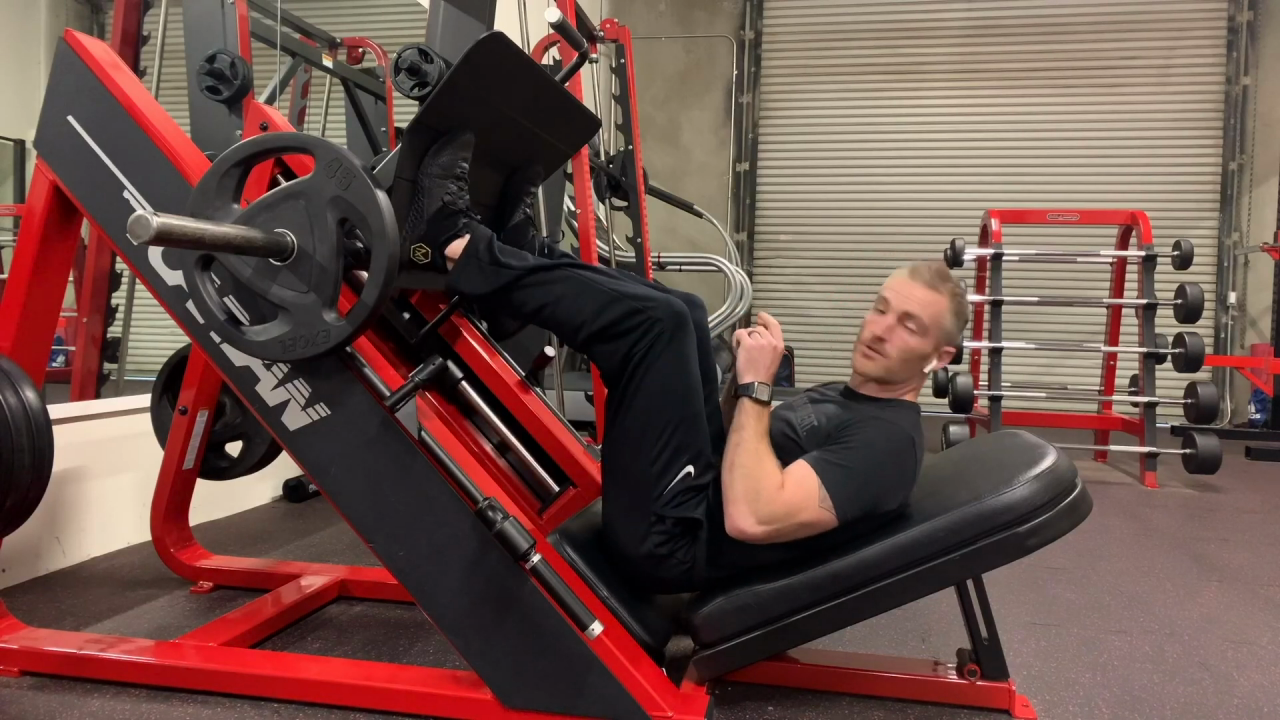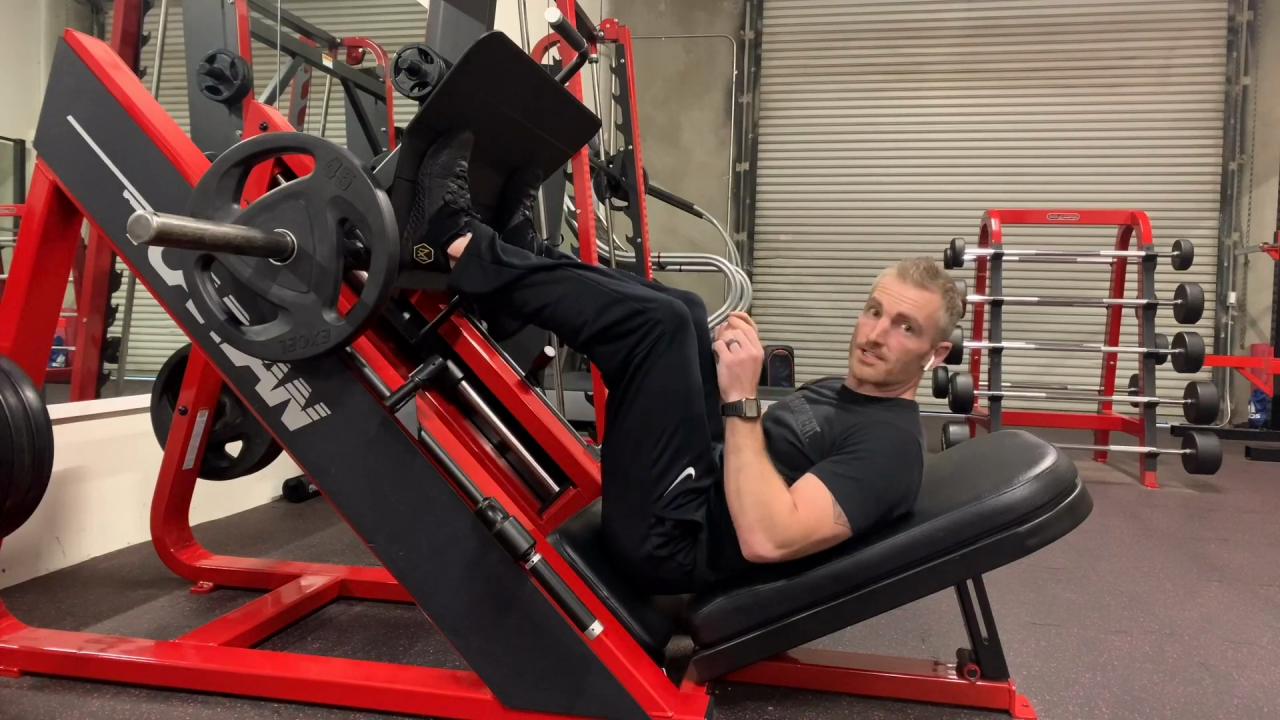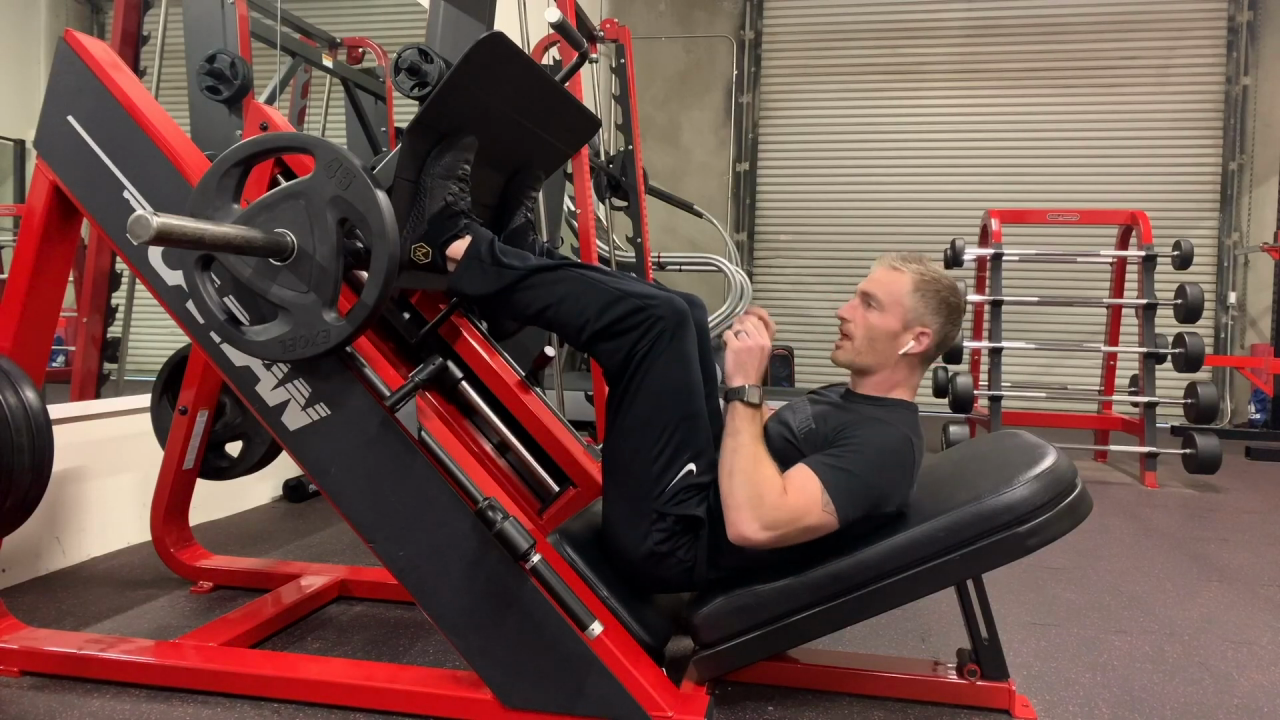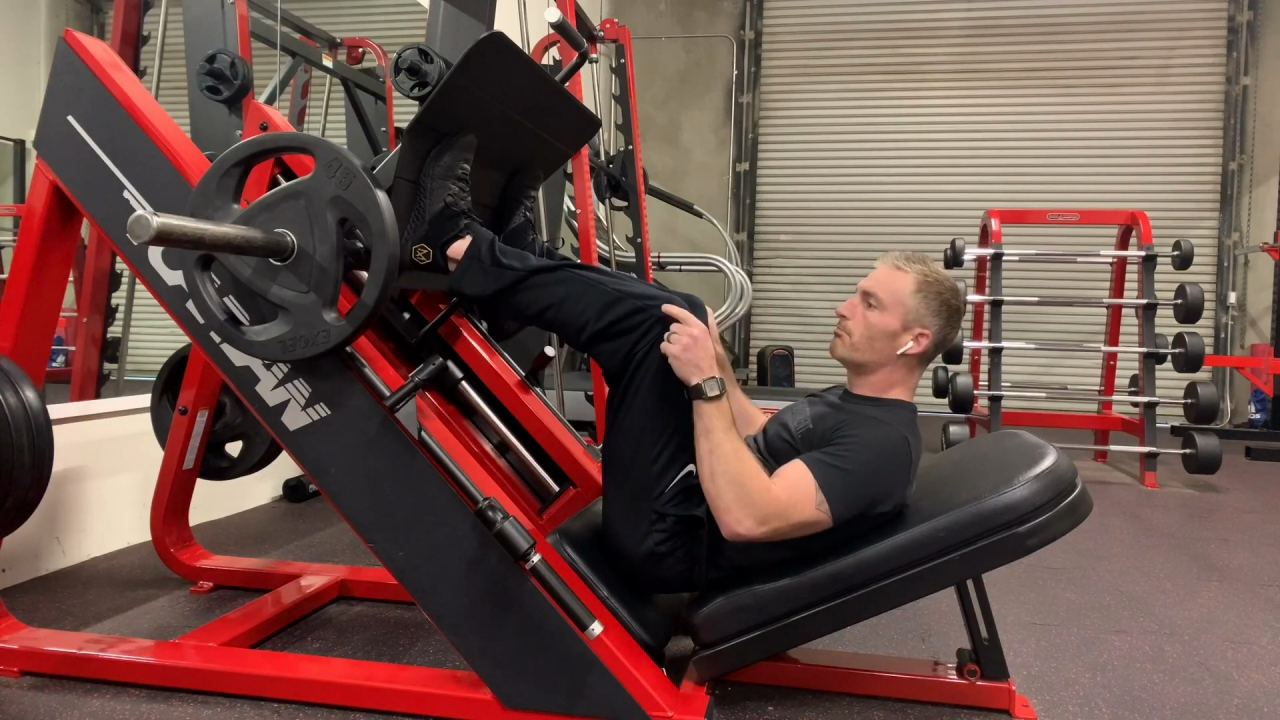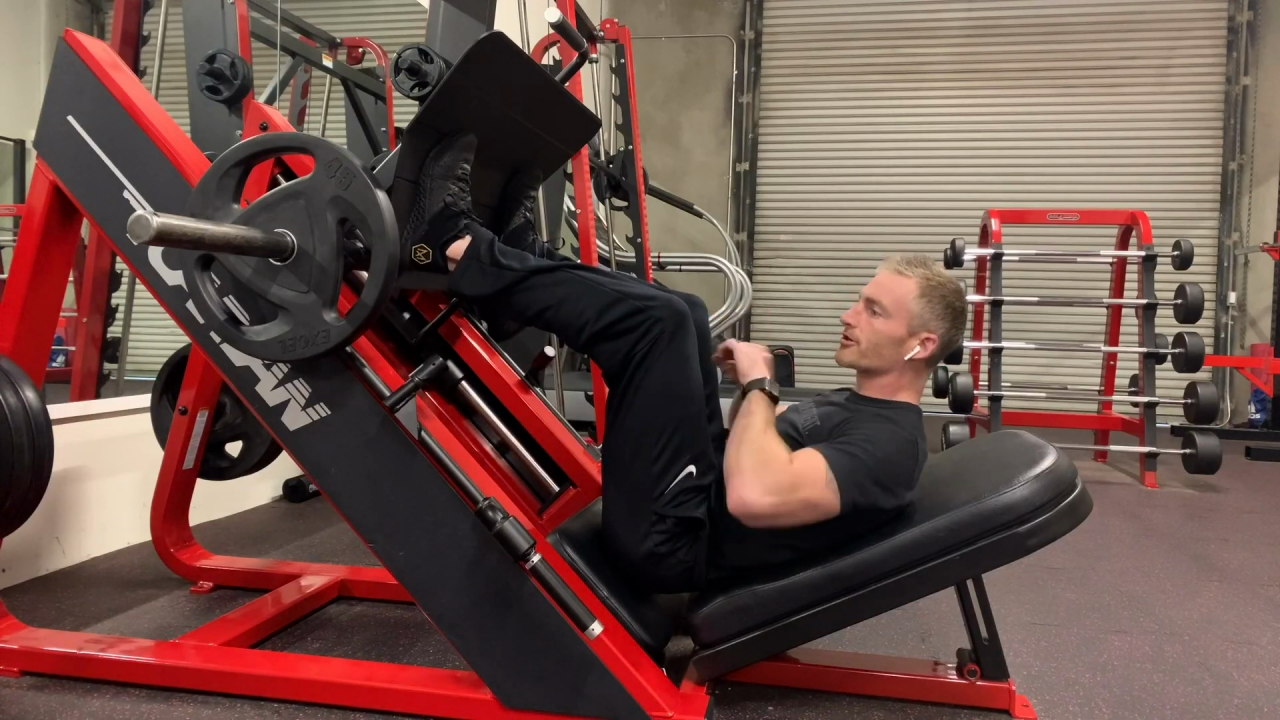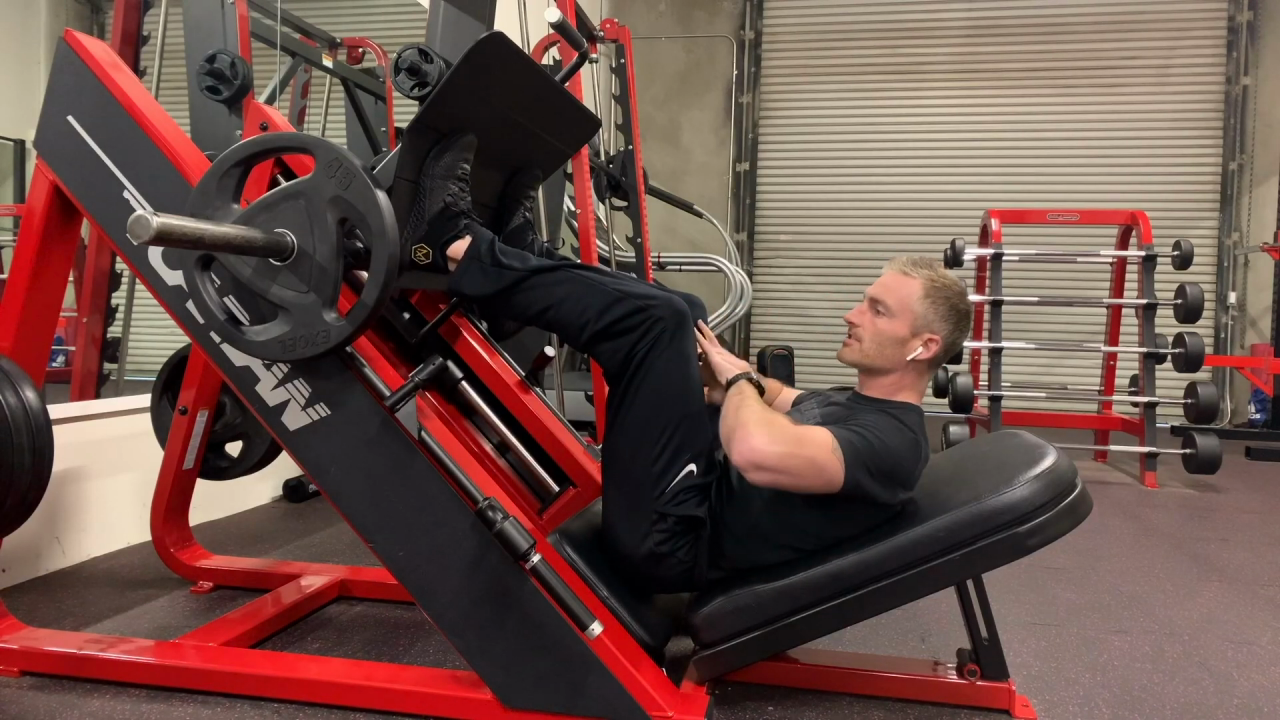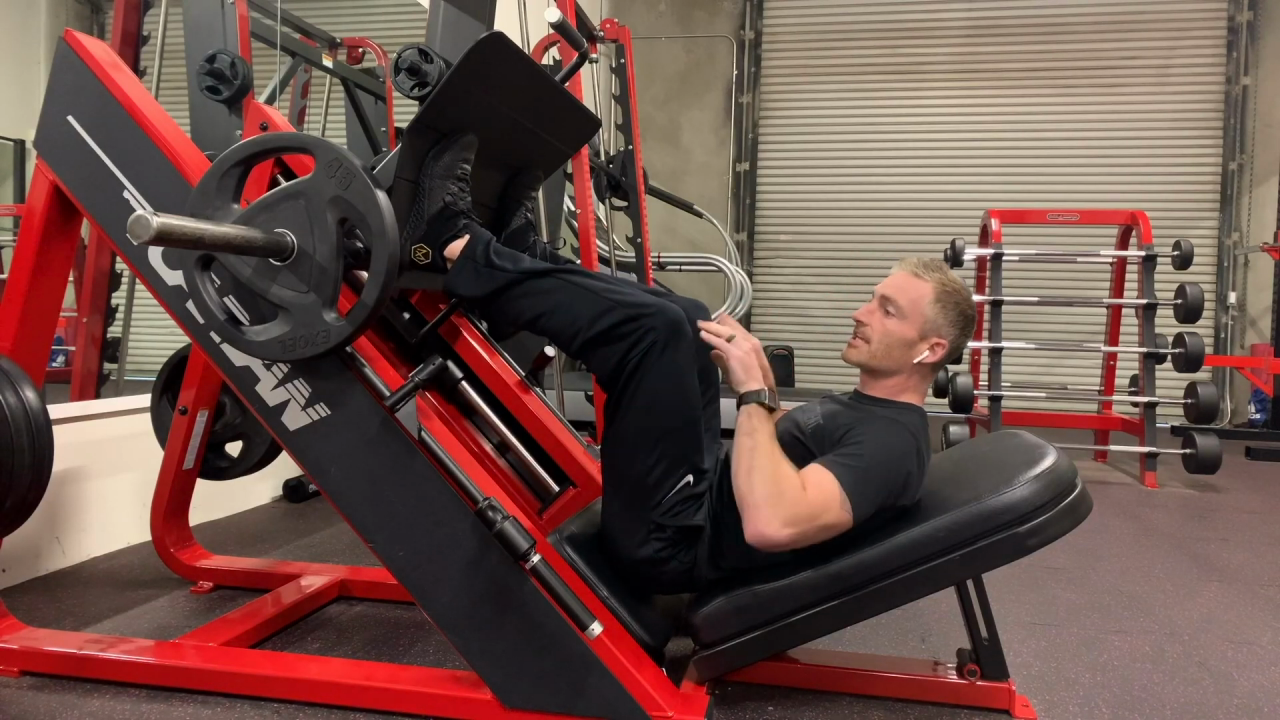
dt=0.4s
person 1, frame 1
left shoulder: (887, 440)
right shoulder: (843, 399)
left elbow: (750, 518)
left wrist: (754, 387)
right wrist: (742, 383)
left hip: (670, 538)
right hip: (695, 499)
left knee: (655, 320)
right knee: (676, 315)
left ankle: (454, 244)
right ankle: (519, 246)
person 1, frame 2
left shoulder: (890, 445)
right shoulder: (834, 391)
left elbow: (765, 540)
left wrist: (740, 399)
right wrist: (730, 368)
left hip: (670, 541)
right hip: (700, 500)
left knee: (656, 321)
right knee: (676, 316)
left ankle: (457, 244)
right ankle: (518, 246)
person 1, frame 3
left shoulder: (885, 441)
right shoulder: (848, 400)
left elbow: (753, 524)
left wrist: (745, 389)
right wrist: (747, 374)
left hip: (670, 538)
right hip: (691, 505)
left knee: (658, 320)
right knee: (676, 315)
left ankle: (456, 246)
right ankle: (519, 249)
person 1, frame 4
left shoulder: (882, 441)
right shoulder: (853, 404)
left elbow: (745, 519)
left wrist: (703, 383)
right wrist: (718, 362)
left hip: (668, 539)
right hip: (690, 509)
left knee: (653, 321)
right knee: (677, 317)
left ankle: (457, 246)
right ankle: (518, 248)
person 1, frame 5
left shoulder: (889, 441)
right shoulder: (860, 407)
left elbow: (755, 497)
left wrist: (757, 384)
right wrist: (748, 376)
left hip: (669, 538)
right hip: (697, 499)
left knee: (656, 320)
right knee: (676, 316)
left ankle: (457, 245)
right ankle: (519, 249)
person 1, frame 6
left shoulder: (890, 439)
right shoulder: (862, 405)
left elbow: (758, 451)
right elbow: (787, 403)
left wrist: (737, 378)
right wrist: (741, 381)
left hip: (668, 537)
right hip: (699, 504)
left knee: (658, 320)
right knee: (679, 320)
left ankle: (458, 246)
right ankle: (518, 250)
person 1, frame 7
left shoulder: (891, 442)
right shoulder: (866, 410)
left elbow: (770, 525)
left wrist: (753, 394)
right wrist: (760, 386)
left hip: (669, 541)
right hip: (700, 500)
left knee: (651, 327)
right knee: (681, 321)
left ankle: (456, 246)
right ankle: (521, 251)
